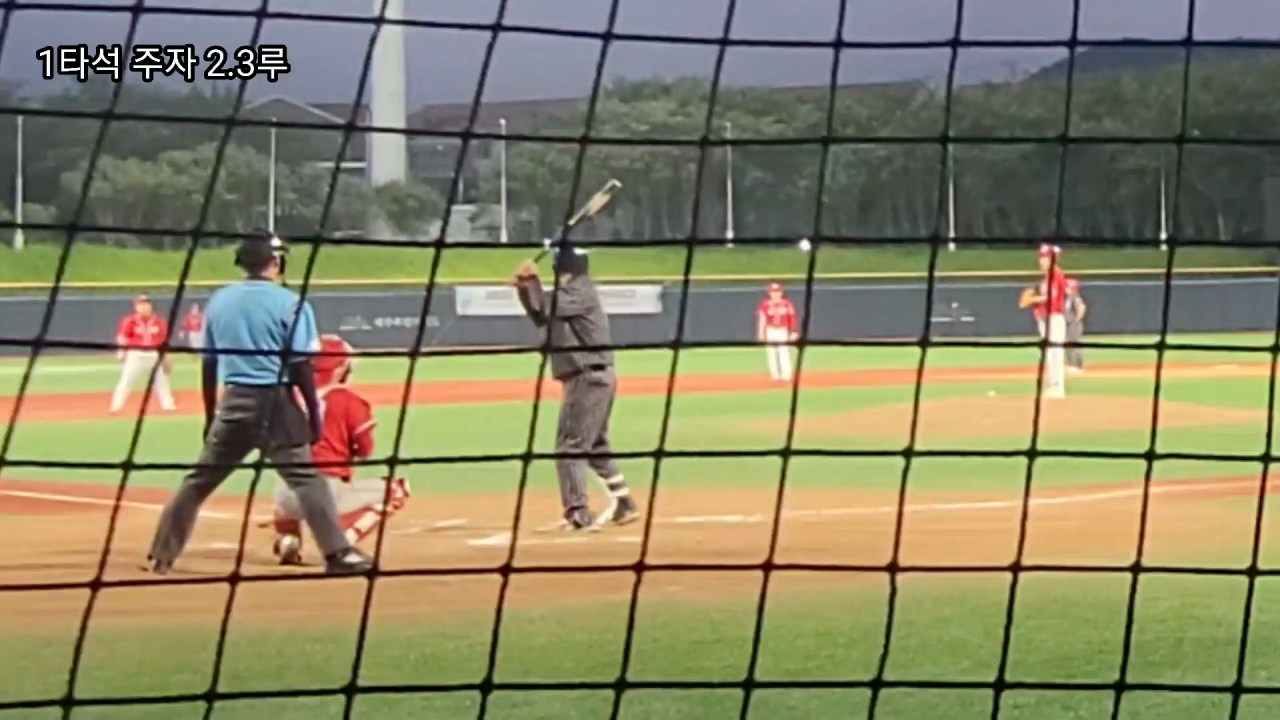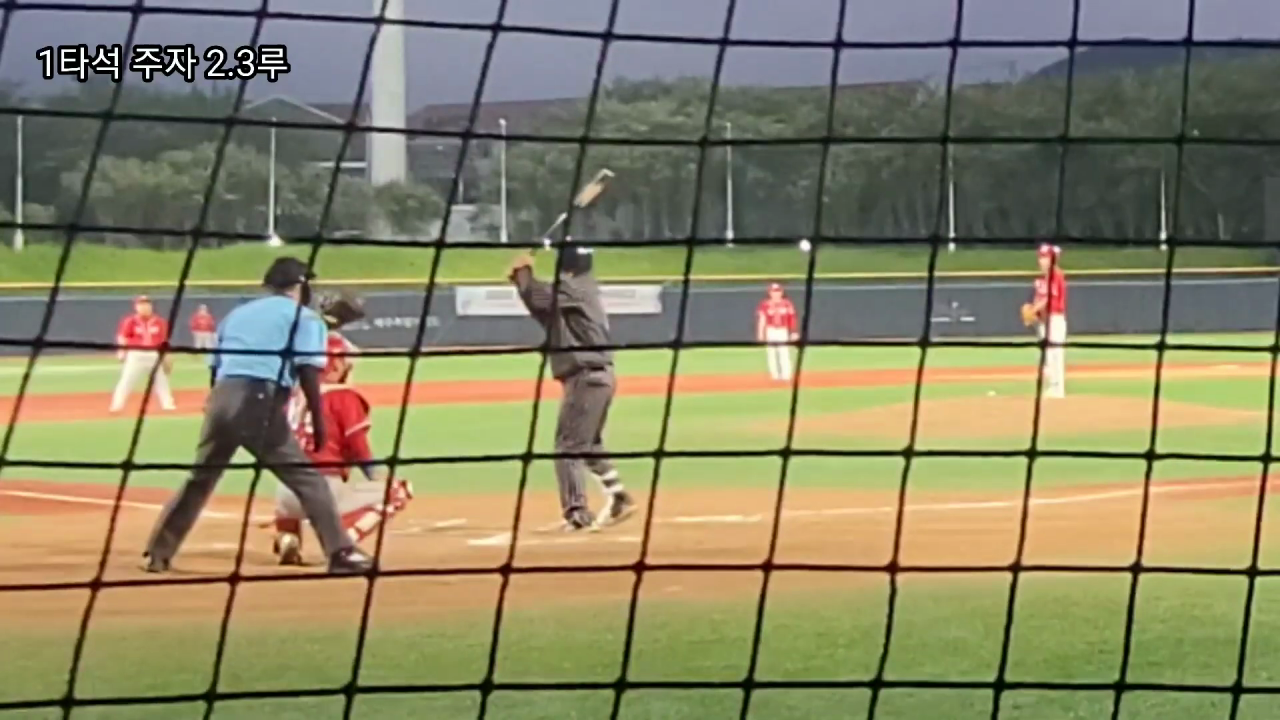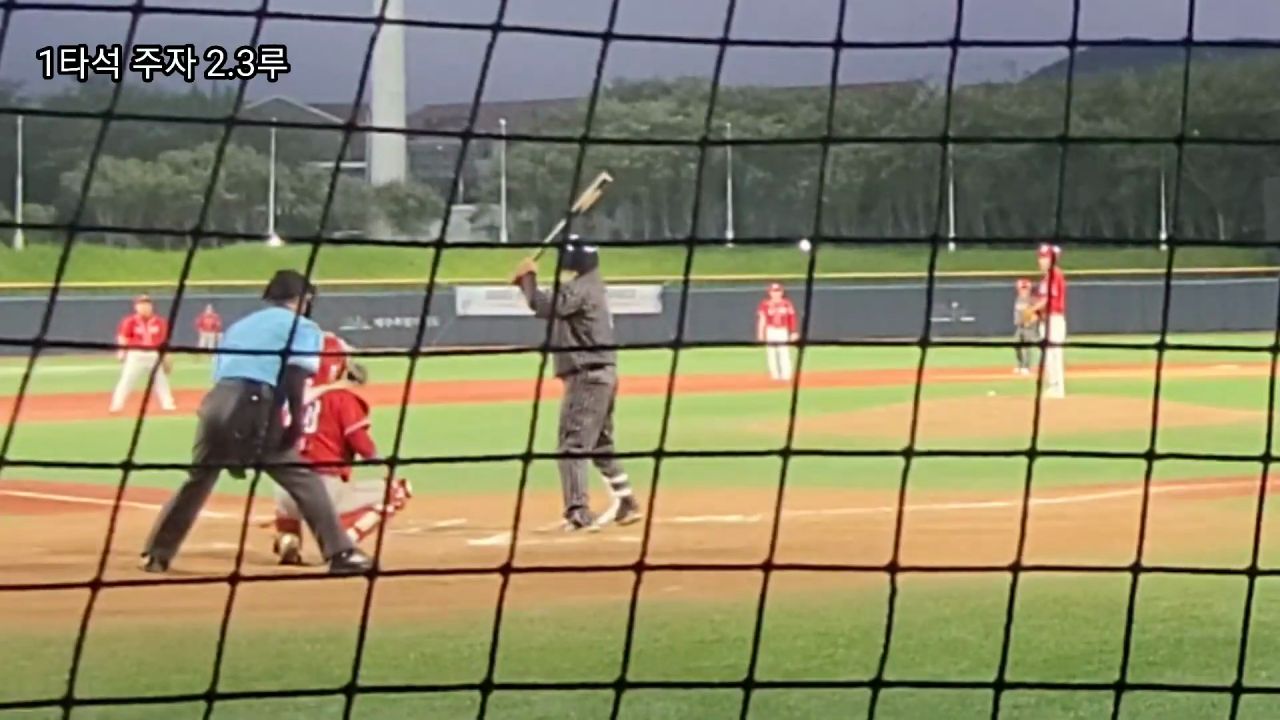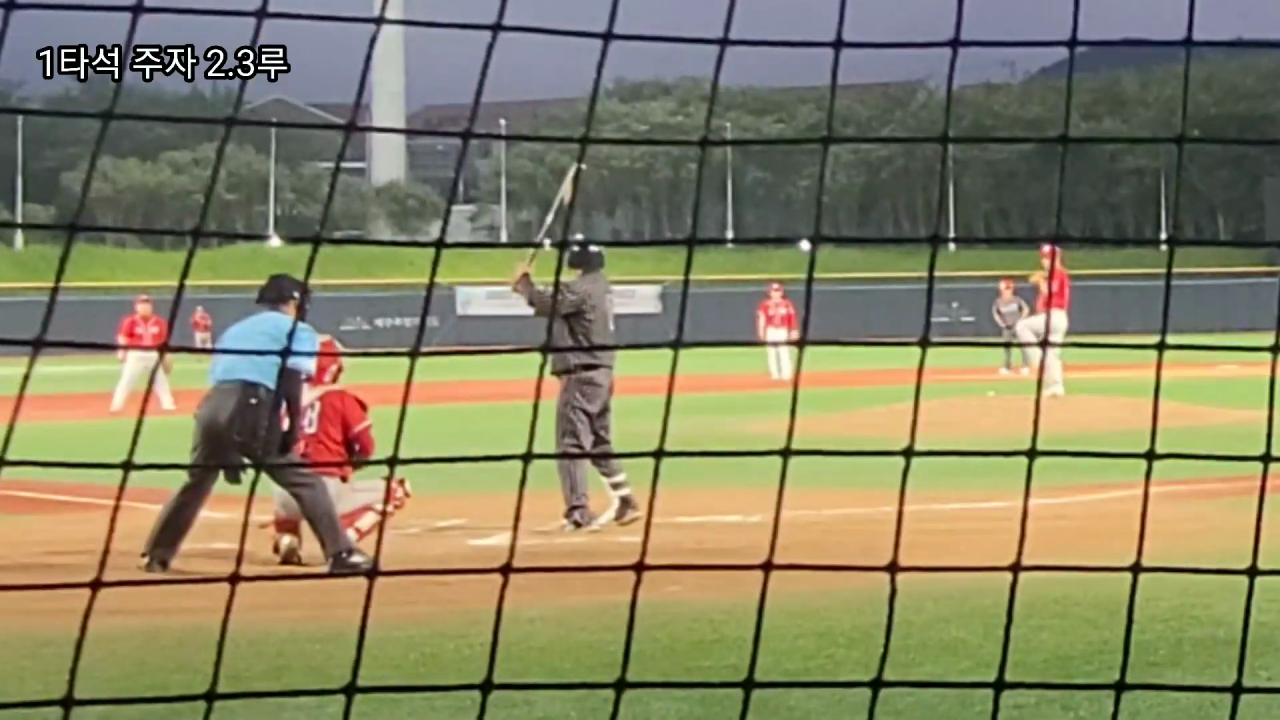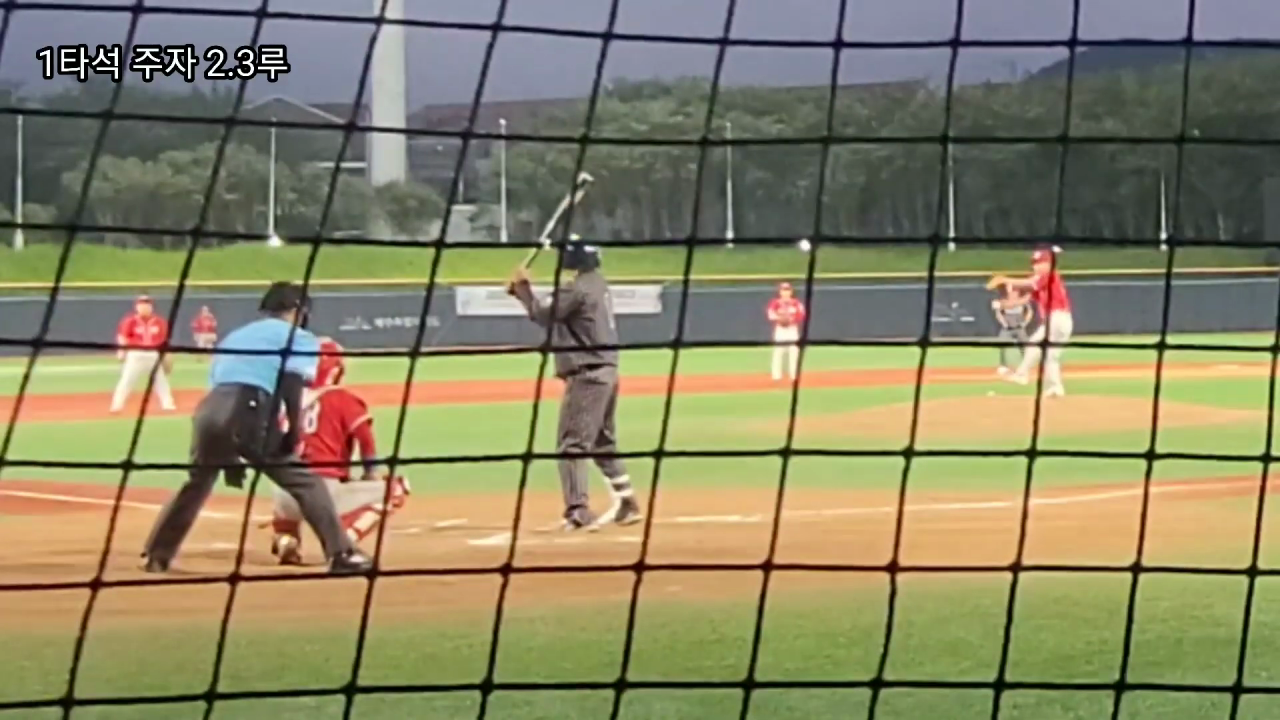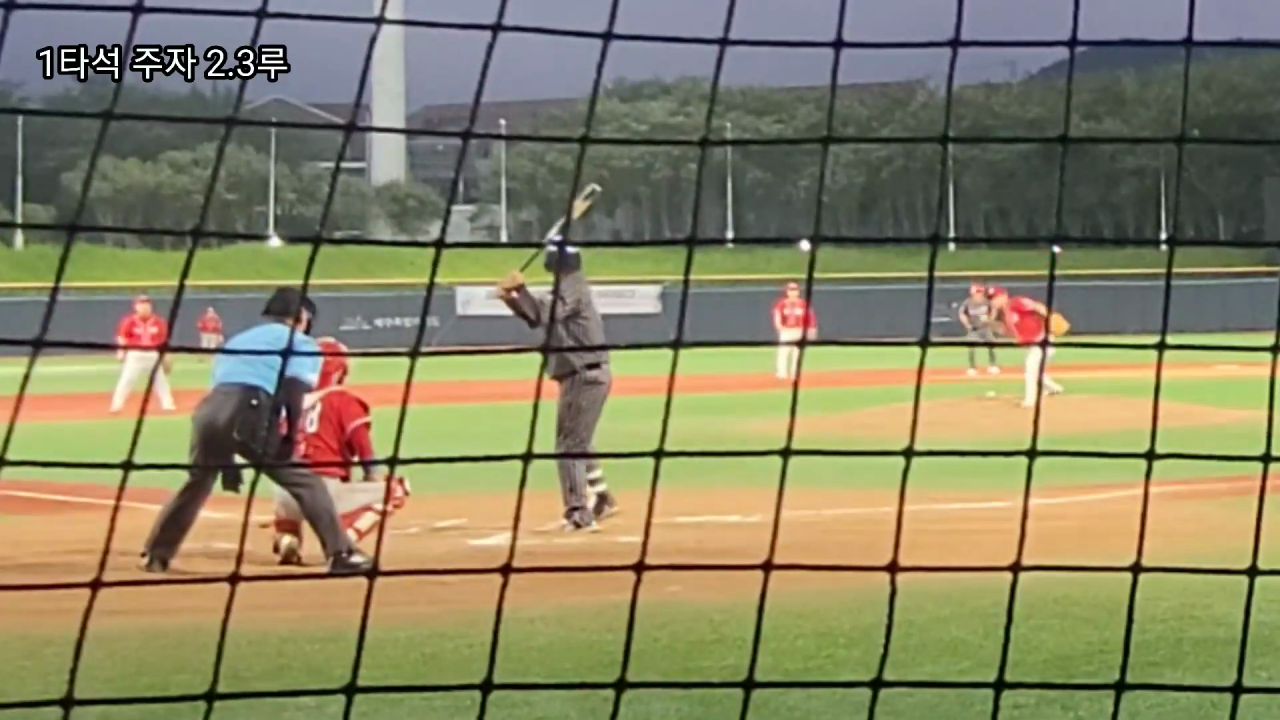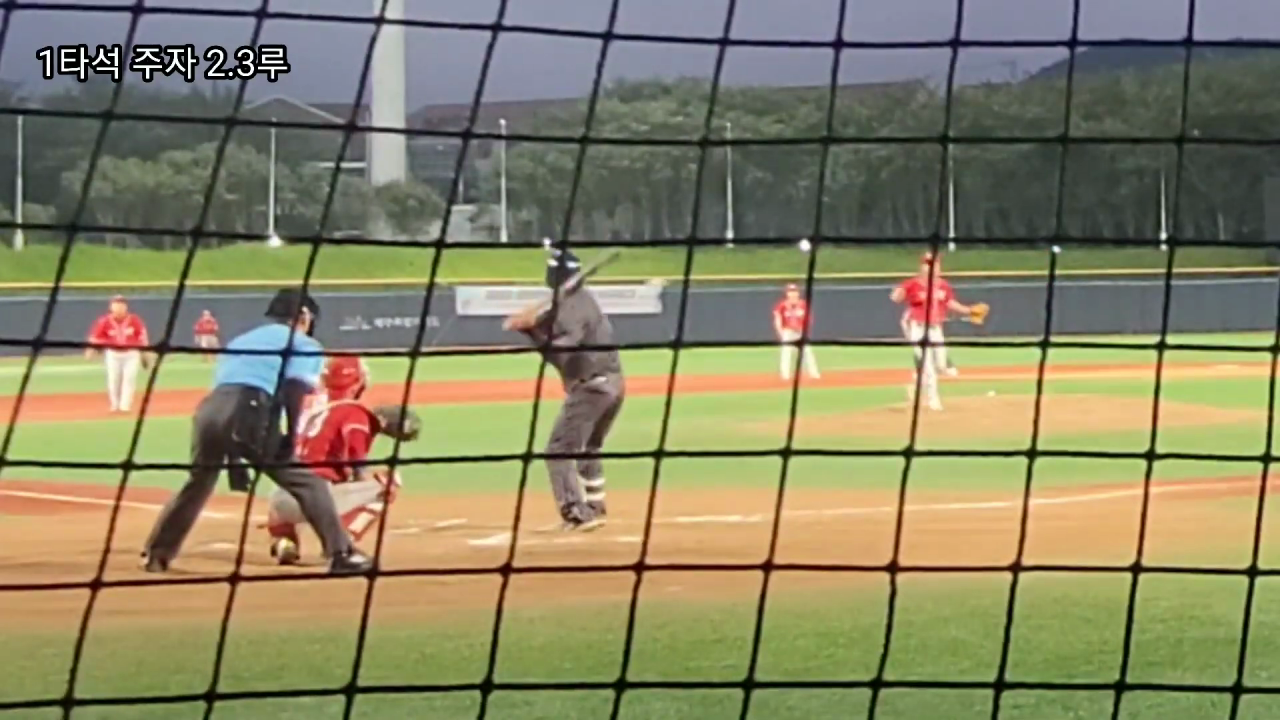
dt=0.7s
person 1, frame 1
left shoulder: (218, 301)
right shoulder: (290, 303)
left elbow: (209, 365)
right elbow: (301, 366)
left wrist: (210, 416)
right wrist: (314, 413)
left hip: (232, 403)
right hip: (274, 403)
left knee: (199, 480)
right knee: (307, 479)
left ankle: (160, 556)
right ankle: (338, 553)
person 1, frame 2
left shoulder: (236, 313)
right shoulder: (304, 317)
left elbow: (215, 369)
right elbow: (307, 369)
left wrist: (222, 428)
right wrist: (318, 420)
left hip: (221, 399)
right hip: (261, 401)
left knee: (199, 480)
right knee: (308, 479)
left ankle: (157, 553)
right ankle: (341, 552)
person 1, frame 3
left shoulder: (239, 325)
right shoulder: (302, 326)
right elbow: (294, 370)
left wrist: (233, 449)
right wrist: (296, 419)
left hip: (216, 402)
right hip: (255, 405)
left knee: (197, 481)
right knee: (304, 481)
left ankle: (155, 555)
right ankle: (340, 554)
person 1, frame 4
left shoulder: (233, 330)
right shoulder: (296, 329)
right elbow: (290, 376)
left wrist: (228, 451)
right wrist: (294, 424)
left hip: (212, 407)
right hip: (251, 408)
left knee: (197, 483)
right knee: (305, 481)
left ankle: (156, 555)
right ankle: (341, 554)
person 1, frame 5
left shoulder: (234, 336)
right shoulder: (297, 336)
right elbow: (292, 380)
left wrist: (229, 456)
right wrist: (294, 428)
left hip: (210, 409)
right hip: (249, 411)
left knee: (196, 484)
right knee: (306, 482)
left ankle: (155, 556)
right ankle: (341, 554)
person 1, frame 6
left shoulder: (236, 340)
right shoulder: (301, 342)
right elbow: (293, 387)
left wrist: (227, 460)
right wrist: (292, 434)
left hip: (210, 410)
right hip: (250, 412)
left knee: (196, 484)
right knee: (306, 482)
left ankle: (155, 555)
right ankle: (341, 554)
person 1, frame 7
left shoulder: (239, 340)
right shoulder: (304, 344)
right elbow: (294, 388)
left wrist: (234, 457)
right wrist: (291, 434)
left hip: (210, 410)
right hip: (250, 414)
left knee: (197, 484)
right knee: (307, 483)
left ankle: (155, 555)
right ankle: (341, 554)
person 2, frame 1
left shoulder: (578, 291)
right shoulder: (575, 290)
left elbow: (547, 308)
right elbow: (541, 317)
left wrist: (532, 279)
right wrist: (524, 288)
left hip: (586, 378)
right hip: (597, 377)
left knee: (570, 448)
right knee: (596, 446)
left ankle: (579, 514)
right ankle: (623, 505)
person 2, frame 2
left shoulder: (576, 288)
right shoulder: (580, 289)
left elbow: (538, 295)
right elbow: (544, 314)
left wrist: (525, 270)
right wrist: (520, 280)
left hip: (587, 378)
right hip: (597, 376)
left knee: (568, 448)
right knee: (588, 444)
left ankle: (578, 515)
right ankle: (618, 498)
person 2, frame 3
left shoulder: (579, 288)
right shoulder: (589, 285)
left elbow: (544, 307)
right elbow: (553, 307)
left wrist: (529, 276)
right wrist: (526, 283)
left hip: (587, 377)
right hip: (602, 374)
left knee: (573, 446)
right knee: (602, 445)
left ankle: (579, 513)
right ankle: (626, 504)
person 2, frame 4
left shoulder: (581, 288)
right shoulder: (598, 284)
left elbow: (541, 303)
right elbow: (555, 304)
left wrist: (524, 278)
right wrist: (526, 288)
left hip: (582, 376)
right hip: (601, 373)
left knee: (571, 444)
right knee: (599, 443)
left ankle: (579, 513)
right ankle: (625, 503)
person 2, frame 5
left shoulder: (579, 288)
right shoulder: (595, 284)
left elbow: (543, 315)
right elbow: (553, 310)
left wrist: (523, 285)
right wrist: (521, 292)
left hip: (587, 375)
right hip: (605, 373)
left knee: (572, 444)
right knee: (604, 443)
left ankle: (579, 512)
right ankle: (627, 505)
person 2, frame 6
left shoulder: (571, 288)
right shoulder: (570, 286)
left elbow: (542, 315)
right elbow: (539, 316)
left wrist: (520, 288)
right wrist: (511, 298)
left hip: (583, 377)
right hip: (591, 375)
left knee: (569, 447)
right knee: (579, 443)
left ankle: (579, 515)
right ankle: (601, 499)
person 2, frame 7
left shoulder: (574, 308)
right shoulder: (567, 302)
left elbow: (559, 350)
right elbow: (544, 328)
left wrist: (530, 325)
right wrist: (528, 322)
left hip: (591, 387)
right hip: (610, 385)
left knee: (559, 450)
right knee: (588, 449)
left ankle: (577, 512)
right ankle: (594, 507)
person 3, frame 1
right shoulder: (345, 398)
right elbow: (365, 449)
right wrist: (346, 455)
left hip: (287, 494)
right hip: (327, 491)
right knee: (396, 490)
left ankle: (287, 540)
person 3, frame 2
left shoulder: (293, 393)
right shoulder: (344, 397)
right elbow: (359, 449)
right wrist: (379, 481)
left hip: (288, 492)
right knee: (398, 492)
left ankle: (288, 540)
person 3, frame 3
right shoulder: (342, 397)
right elbow: (361, 443)
left hip: (287, 493)
right hip: (325, 490)
right knee: (397, 491)
left ankle: (287, 539)
person 3, frame 4
right shoulder: (341, 398)
right elbow: (366, 446)
right wrist: (354, 460)
left hip: (286, 494)
right hip: (324, 490)
right knee: (396, 491)
left ankle: (286, 540)
person 3, frame 5
right shoulder: (340, 398)
right elbow: (364, 436)
right wrist: (371, 472)
left hip: (285, 497)
right hip: (324, 491)
right knee: (395, 490)
left ankle: (286, 540)
person 3, frame 6
right shoulder: (343, 400)
right elbow: (360, 440)
right wrist: (372, 476)
left hip: (288, 496)
right hip: (324, 491)
right knee: (395, 490)
left ankle: (287, 539)
person 3, frame 7
left shoulder: (316, 405)
right shoulder: (354, 411)
right elbow: (355, 447)
right wrist: (363, 477)
left hip: (281, 500)
right knee: (387, 483)
left ankle: (284, 542)
